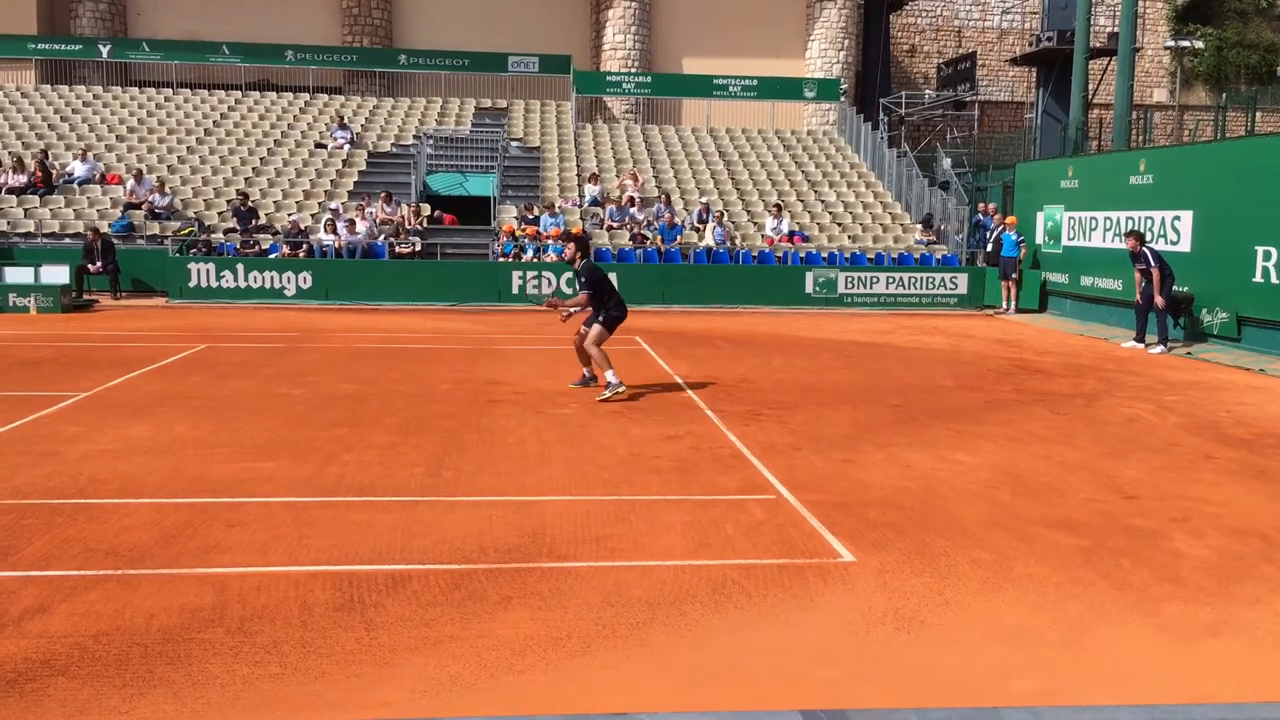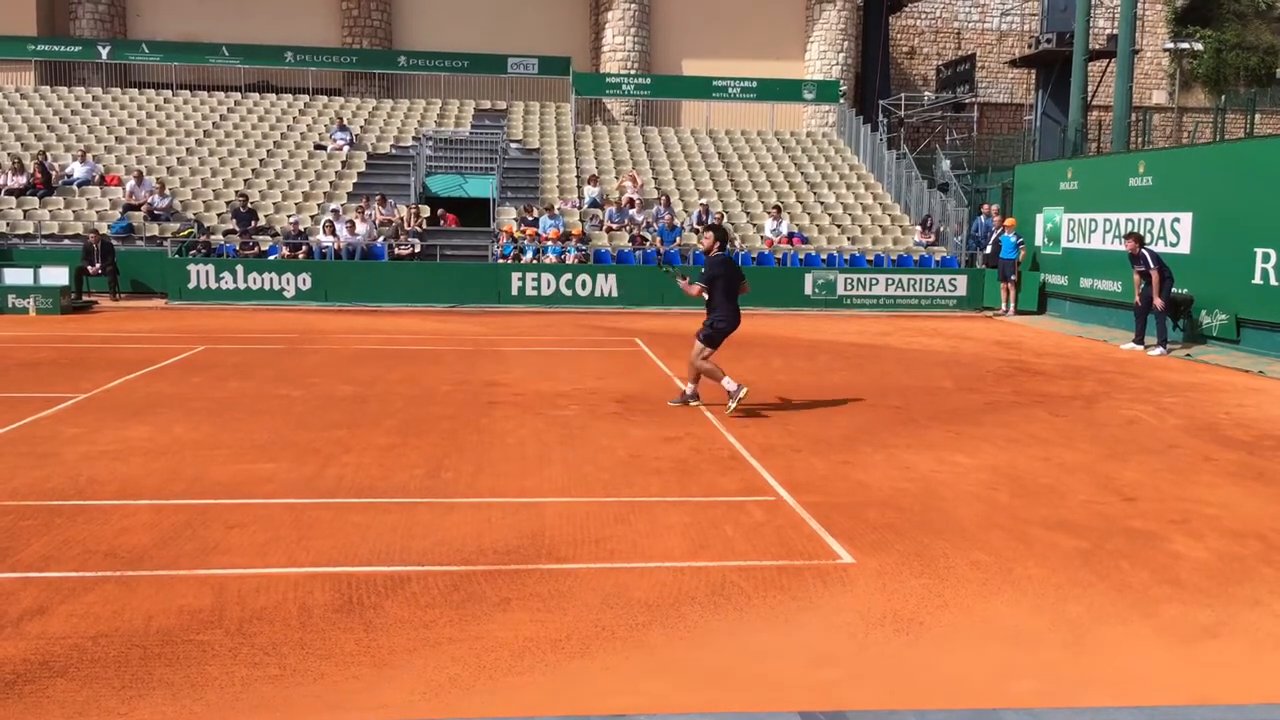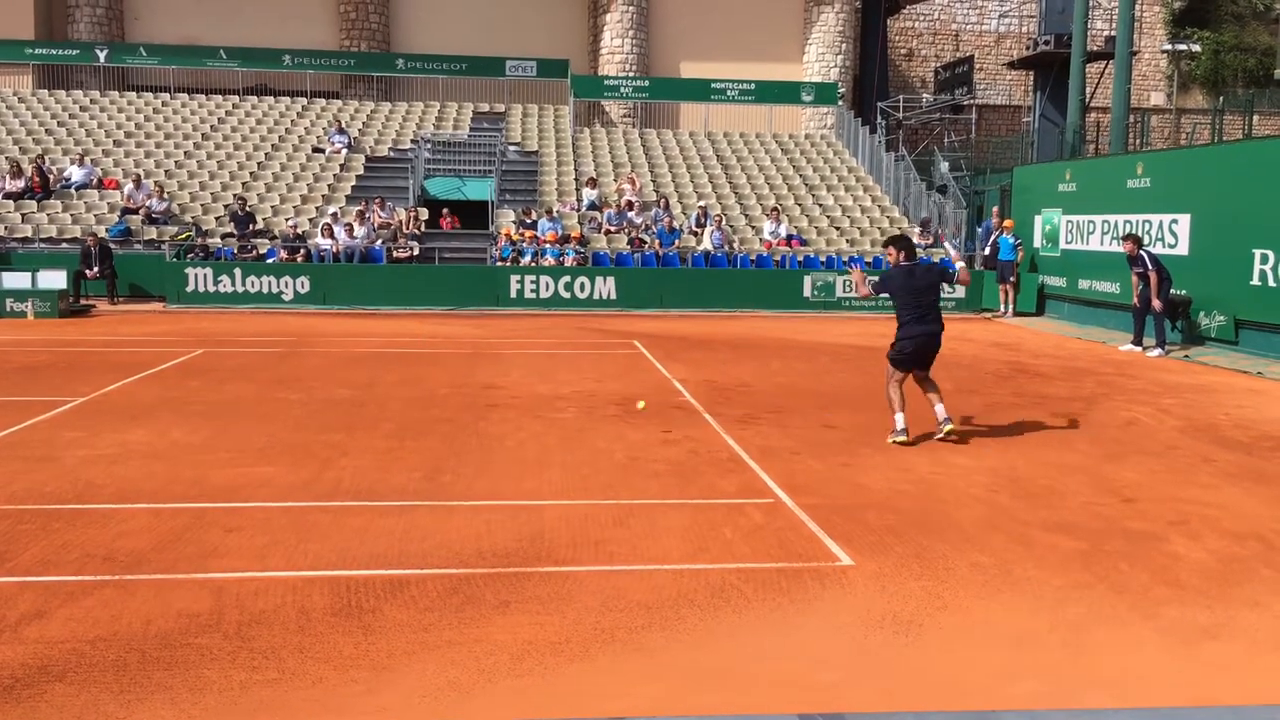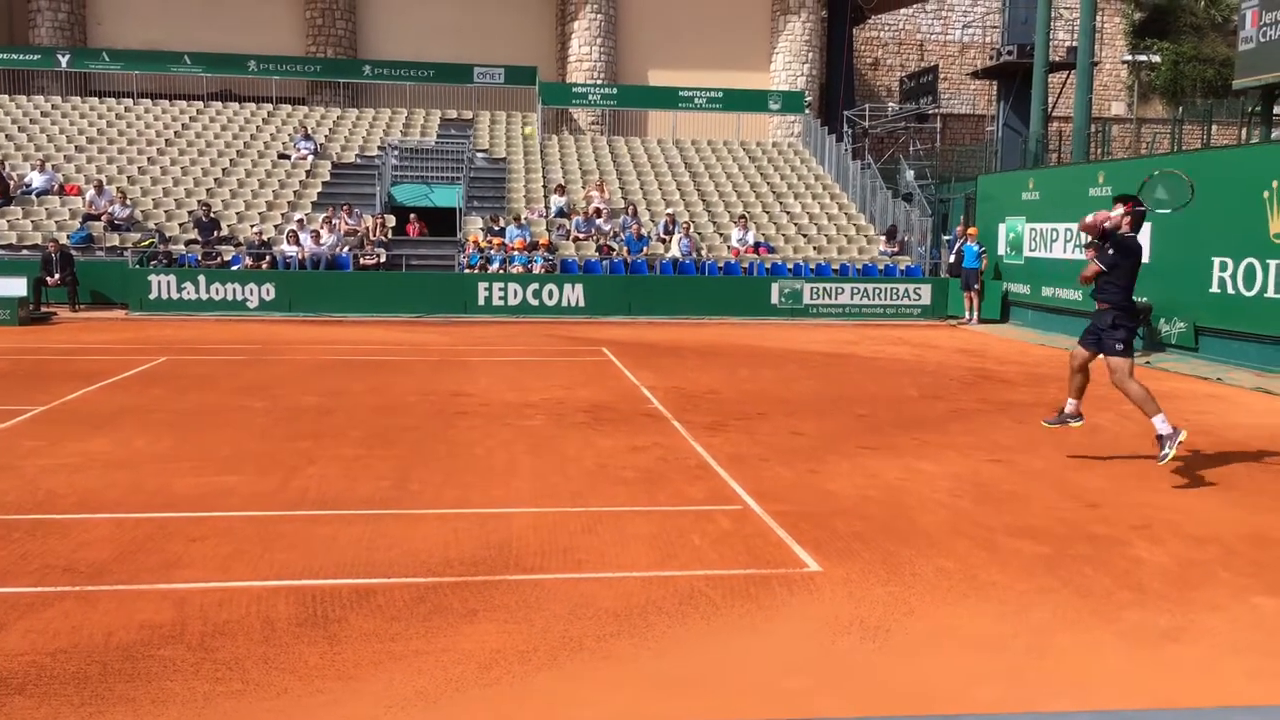
dt=0.5s
person 1, frame 1
left shoulder: (587, 270)
right shoulder: (582, 269)
left elbow: (583, 300)
left wrist: (559, 304)
right wrist: (571, 311)
left hip: (613, 311)
right hip: (603, 310)
left knee: (590, 343)
right knee: (578, 340)
left ankle: (614, 382)
right ankle: (589, 376)
person 1, frame 2
left shoulder: (713, 263)
right shoulder: (730, 262)
left elbow: (696, 292)
right elbow: (744, 288)
left wrist: (685, 286)
left hip: (720, 318)
right hip: (729, 317)
left knee: (697, 359)
right knee: (698, 355)
left ankle: (734, 389)
right ankle: (689, 394)
person 1, frame 3
left shoulder: (891, 275)
right shoulder: (933, 270)
left elbow: (864, 292)
right elbow: (965, 280)
left wrist: (858, 279)
right wrist: (959, 261)
left hip: (909, 337)
right hip: (933, 336)
left knee: (894, 382)
right knee: (922, 377)
left ankle: (900, 428)
right ankle: (943, 420)
person 1, frame 4
left shoulder: (1125, 245)
right shoulder: (1112, 237)
left elbow: (1087, 273)
right elbow: (1086, 226)
left wrist: (1091, 257)
right wrist: (1106, 218)
left hip: (1119, 319)
right hip: (1103, 316)
left knee: (1122, 379)
right knee: (1077, 363)
left ankle: (1166, 432)
right ankle: (1072, 411)
